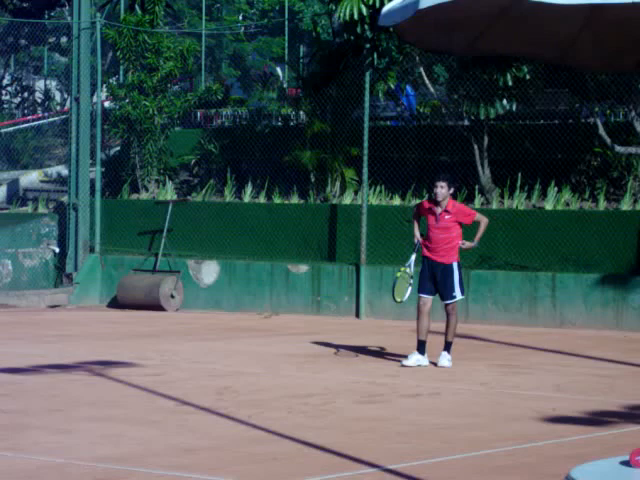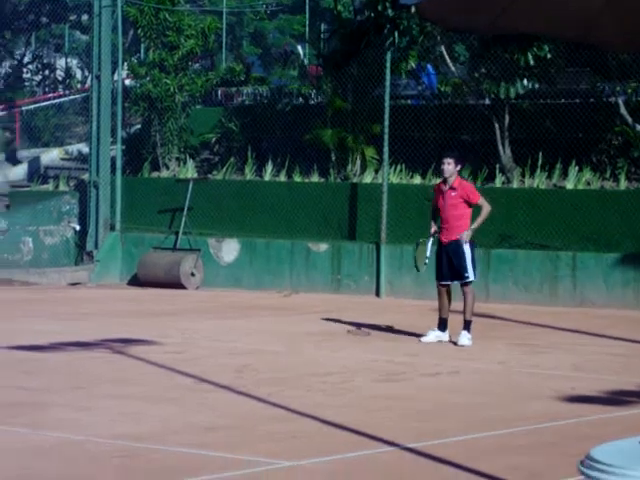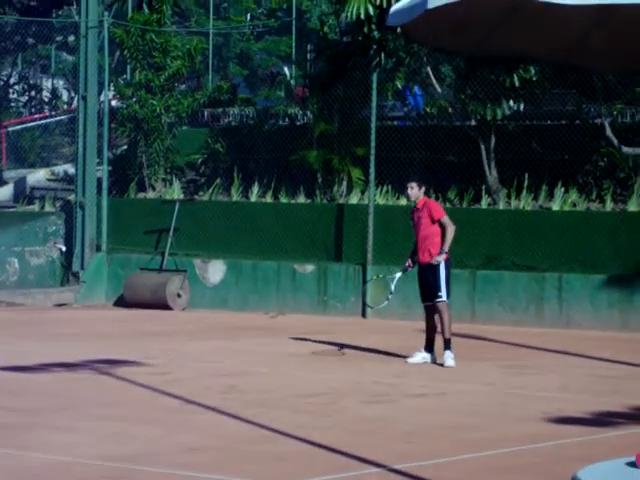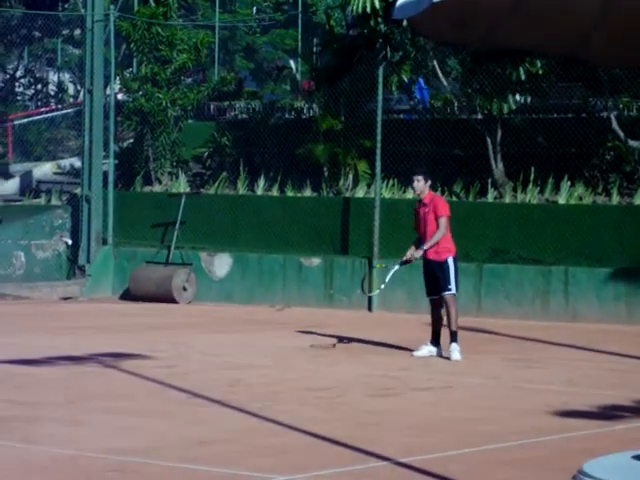
dt=0.5s
person 1, frame 1
left shoulder: (458, 210)
right shoulder: (426, 206)
left elbow: (484, 220)
right elbow: (415, 213)
left wrist: (474, 242)
right wrist: (416, 232)
left hip: (449, 263)
right hip: (429, 261)
left knee: (450, 308)
right knee: (423, 305)
left ankle: (446, 353)
right ankle: (420, 354)
person 1, frame 2
left shoulder: (465, 187)
right shoulder: (438, 188)
left elbow: (486, 207)
left wrist: (471, 229)
right wrist: (433, 223)
left hip: (460, 242)
right hip: (443, 242)
left knee: (466, 286)
right knee: (442, 287)
left ankle: (466, 332)
right ankle: (442, 330)
person 1, frame 3
left shoulder: (431, 206)
right shoulder: (415, 211)
left elbow: (450, 227)
left wrist: (443, 253)
right wrist: (411, 257)
left hip: (437, 263)
right hip: (423, 264)
left knee: (441, 304)
right knee: (428, 307)
left ankle: (448, 351)
right ankle: (428, 351)
person 1, frame 4
left shoulder: (438, 201)
right shoulder: (418, 207)
left elbow: (442, 230)
left wrist: (422, 249)
right wrist: (412, 249)
left hip: (444, 256)
right hip: (428, 258)
left knee: (448, 297)
right knee: (434, 301)
left ankle: (454, 344)
right ankle: (434, 345)
